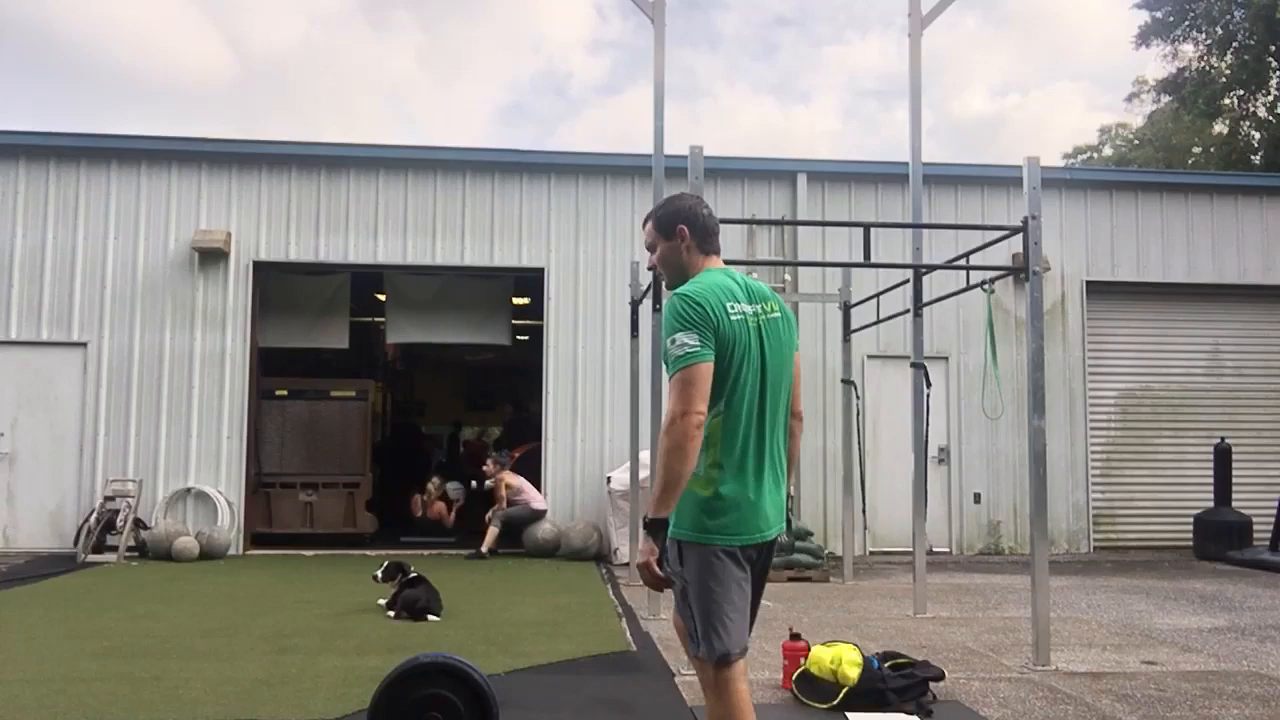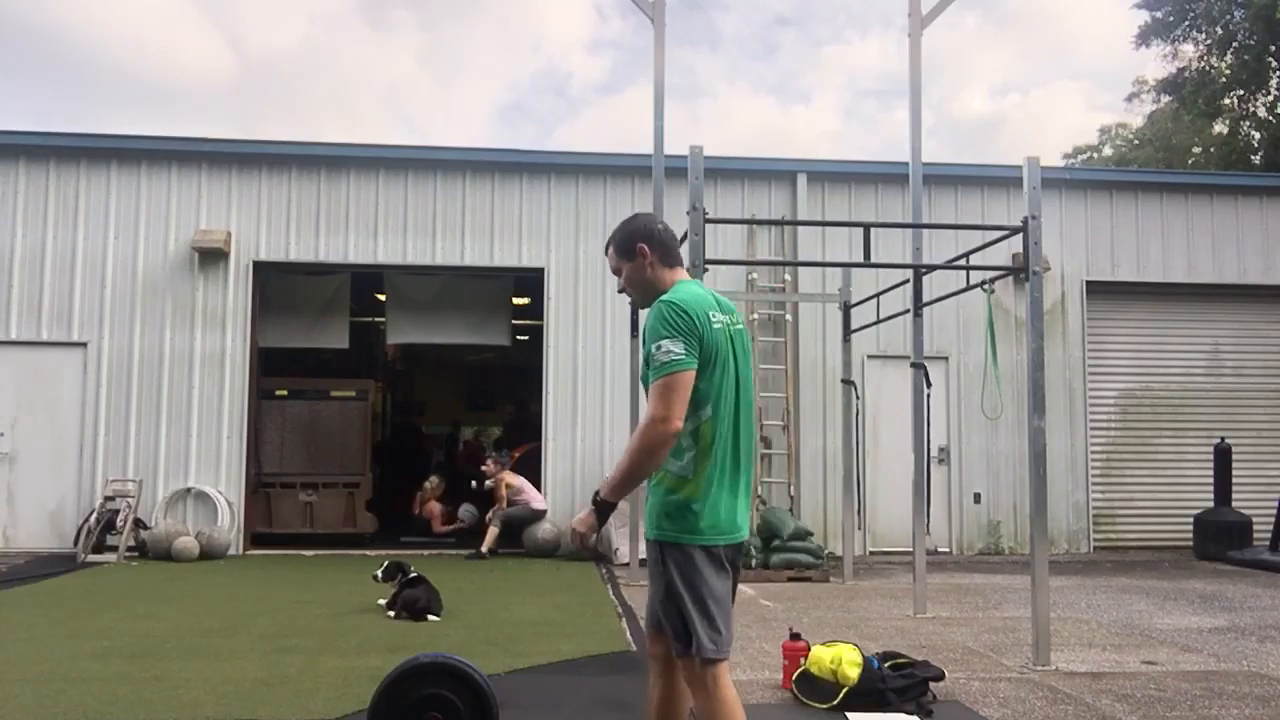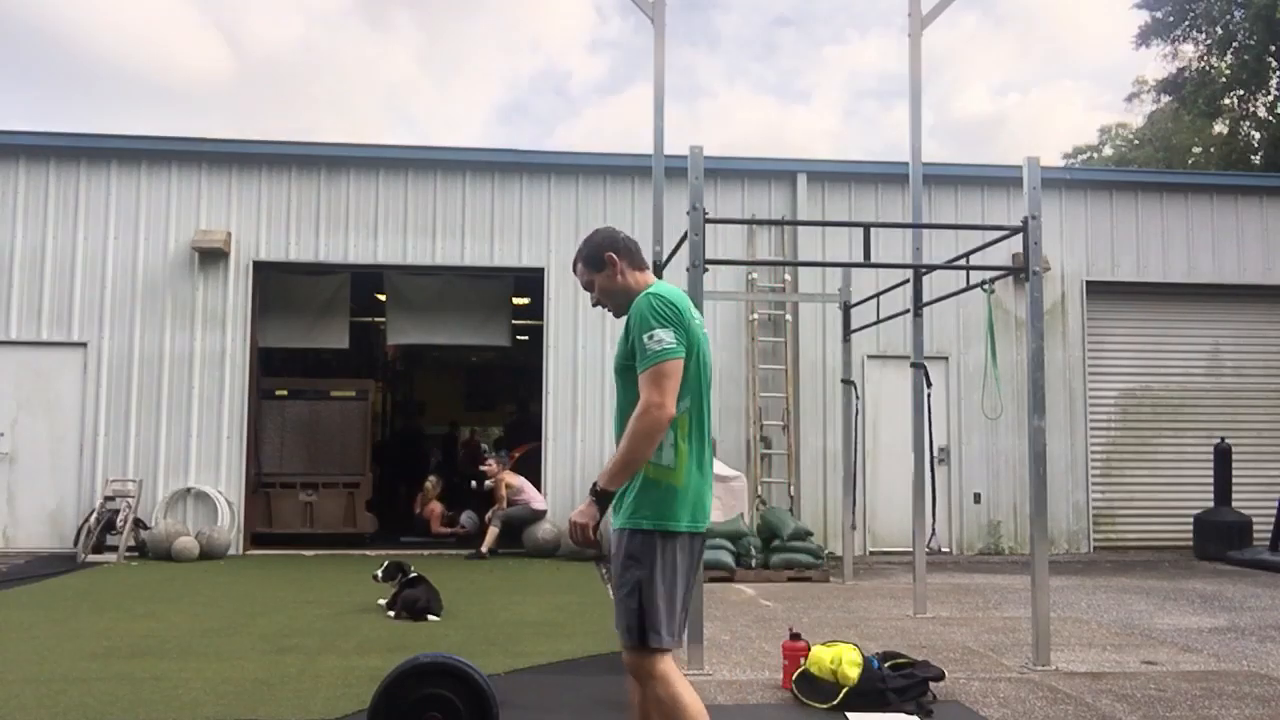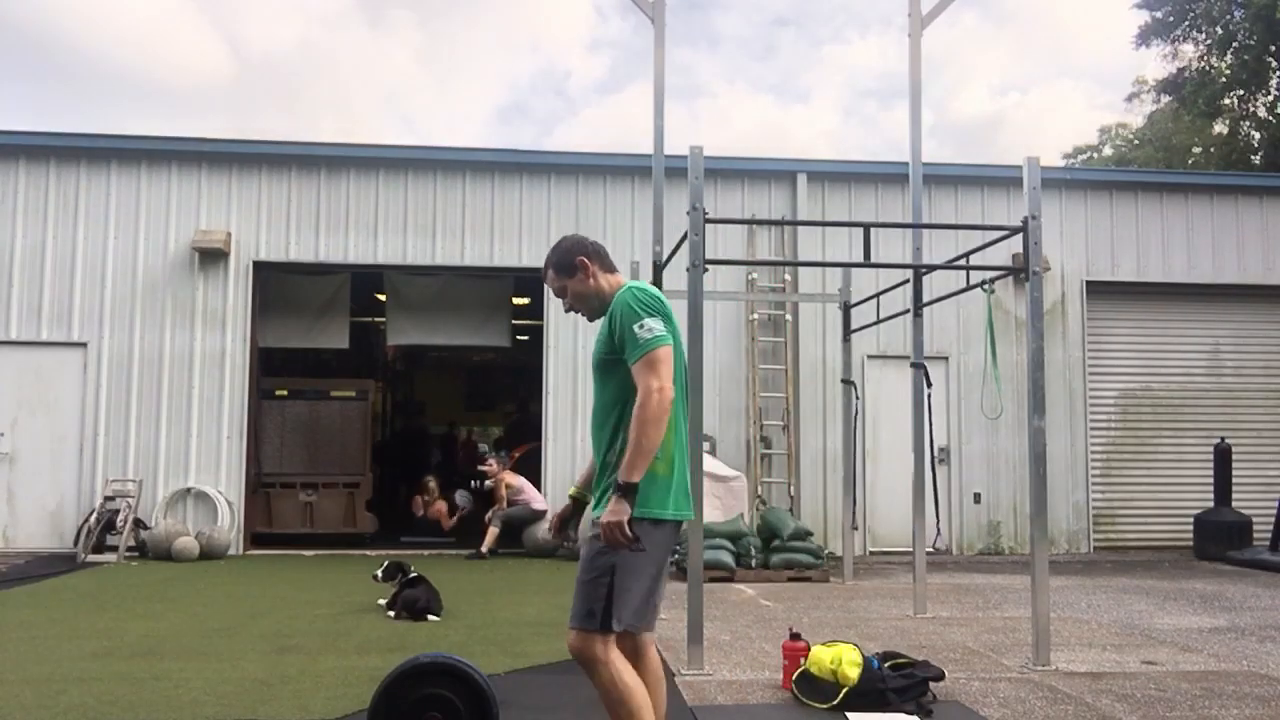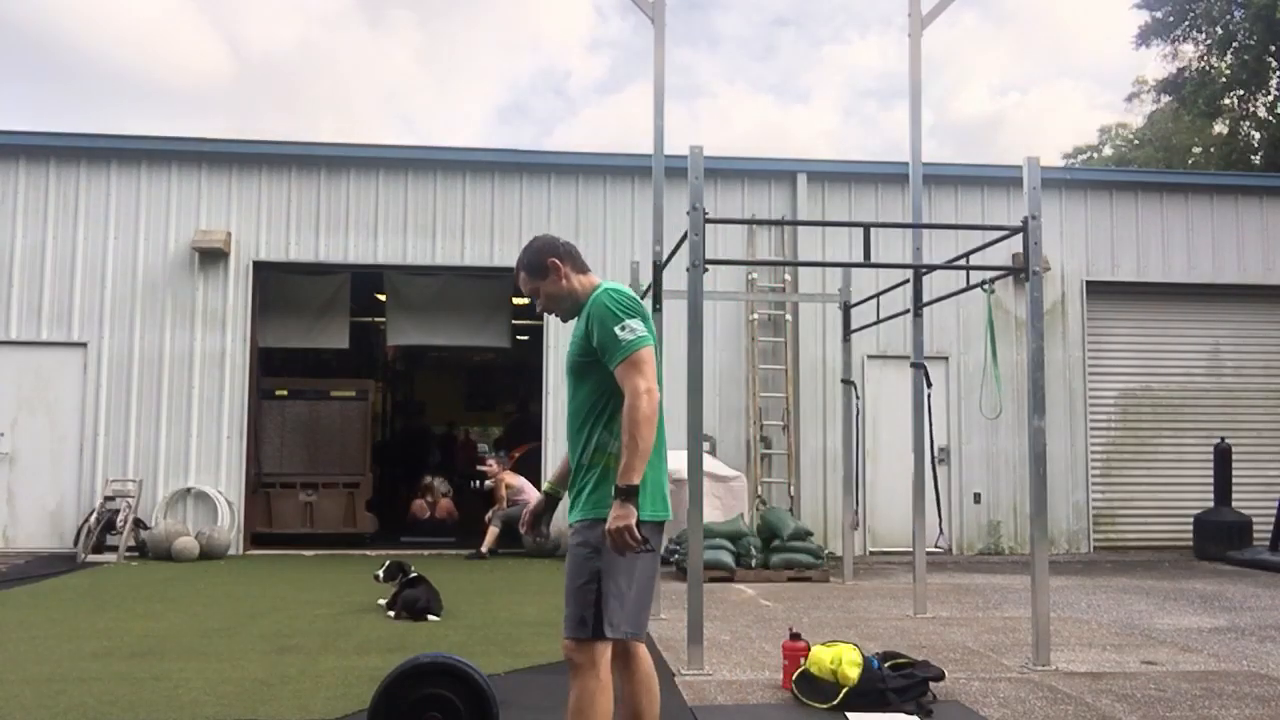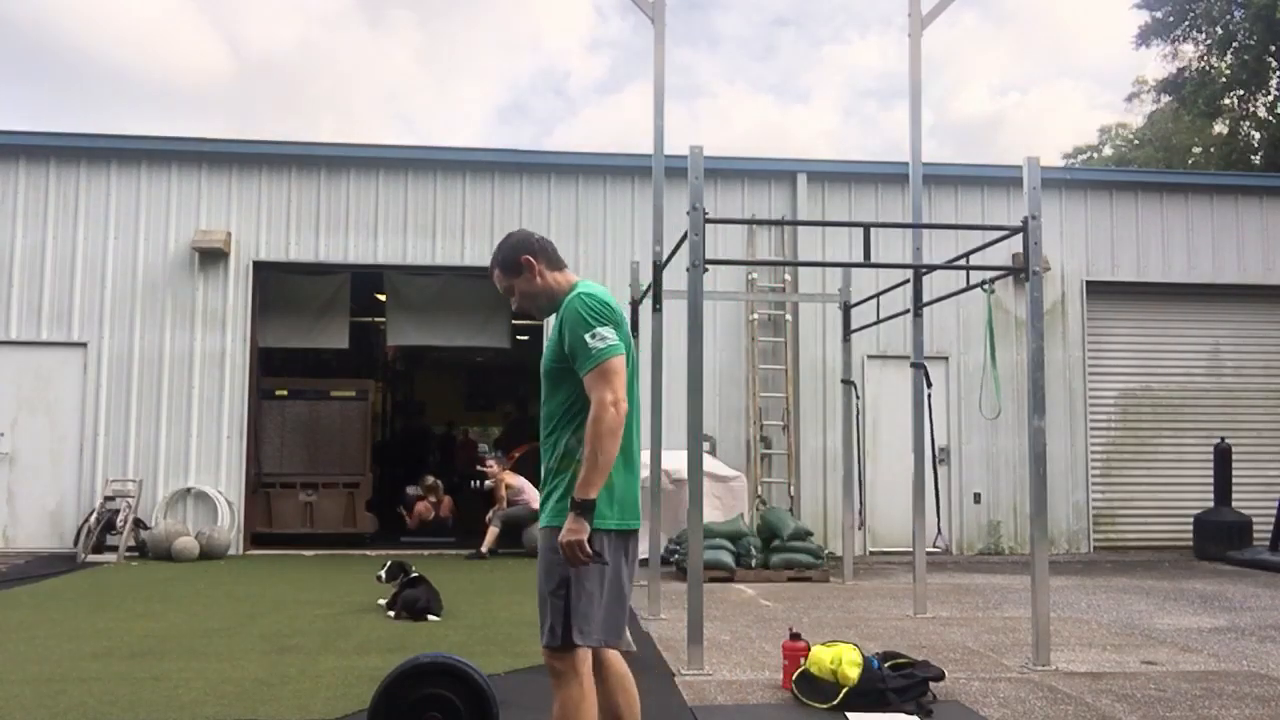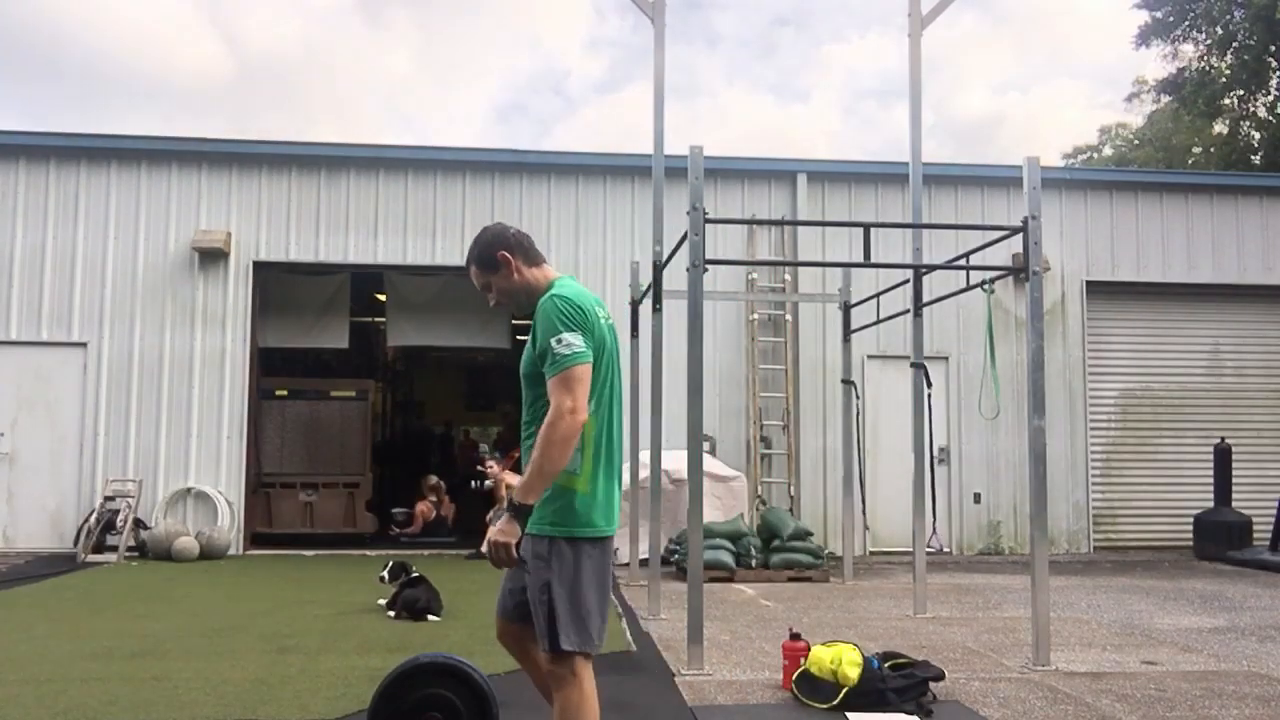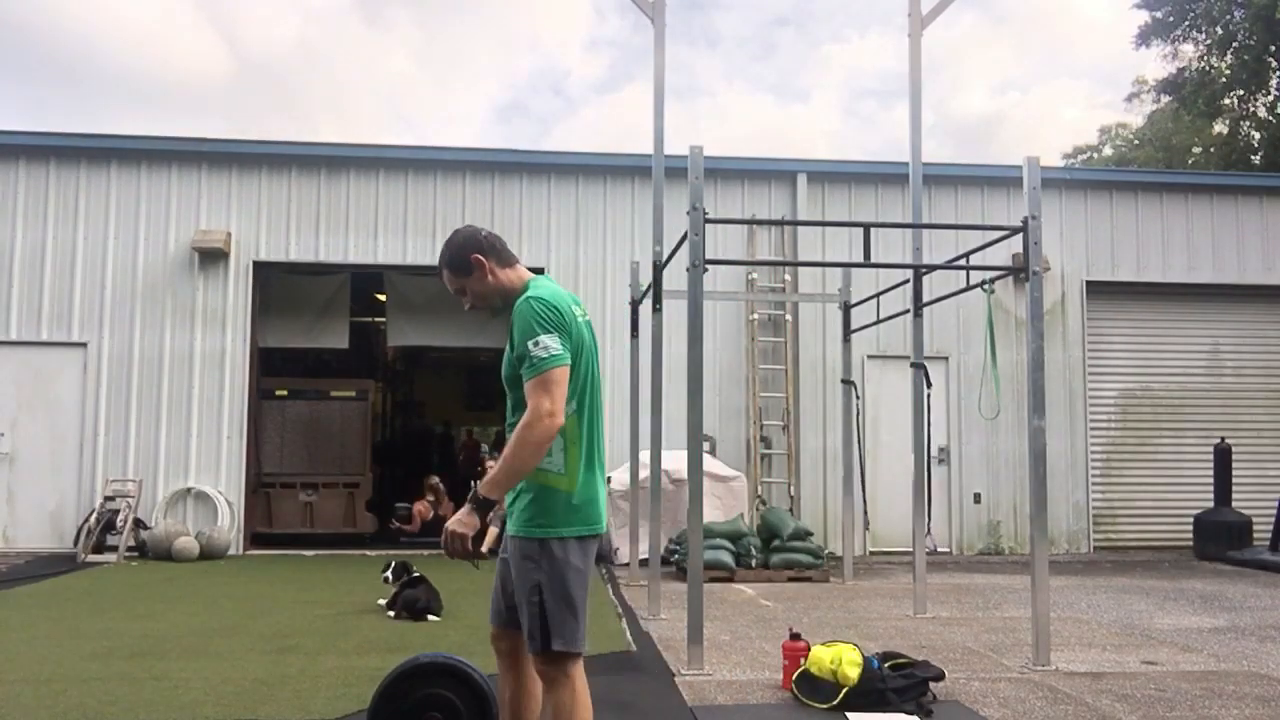
dt=0.2s
person 1, frame 1
left shoulder: (690, 302)
right shoulder: (769, 300)
left elbow: (686, 420)
right elbow: (793, 410)
left wrist: (654, 527)
right wrist: (778, 490)
left hip: (712, 515)
right hip: (760, 511)
left knee: (720, 662)
right knee: (705, 643)
person 1, frame 2
left shoulder: (671, 312)
right shoulder: (721, 309)
left elbow: (665, 423)
left wrist: (601, 505)
left hip: (689, 518)
right hip: (718, 509)
left knee: (703, 666)
right knee: (662, 644)
person 1, frame 3
left shoulder: (654, 306)
right shoulder: (668, 309)
left elbow: (657, 410)
left wrist: (597, 498)
right wrist: (610, 496)
left hip: (655, 509)
right hip: (668, 505)
left knee: (648, 658)
right knee: (644, 648)
person 1, frame 4
left shoulder: (633, 302)
right shoulder: (622, 314)
left elbow: (656, 395)
left wrist: (622, 494)
right wrist: (578, 499)
left hip: (639, 505)
right hip: (642, 503)
left knee: (591, 641)
right knee: (631, 637)
person 1, frame 5
left shoulder: (609, 303)
right shoulder: (598, 314)
left elbow: (643, 396)
left wrist: (624, 497)
right wrist: (547, 494)
left hip: (614, 506)
right hip: (610, 503)
left knee: (587, 650)
right knee: (624, 642)
person 1, frame 6
left shoulder: (582, 306)
right shoulder: (586, 308)
left elbow: (610, 407)
left wrist: (580, 509)
right wrist: (570, 506)
left hip: (588, 511)
right hip: (592, 509)
left knee: (568, 656)
right knee: (598, 648)
person 1, frame 7
left shoulder: (559, 307)
right shoulder: (576, 301)
left elbow: (568, 415)
left wrist: (514, 512)
left hip: (566, 513)
right hip: (555, 509)
left knee: (564, 659)
right knee: (515, 629)
person 1, frame 8
left shoulder: (536, 307)
right shoulder: (547, 303)
left elbow: (546, 417)
left wrist: (477, 505)
left hip: (553, 515)
right hip: (535, 511)
left knee: (556, 661)
right knee: (509, 643)
